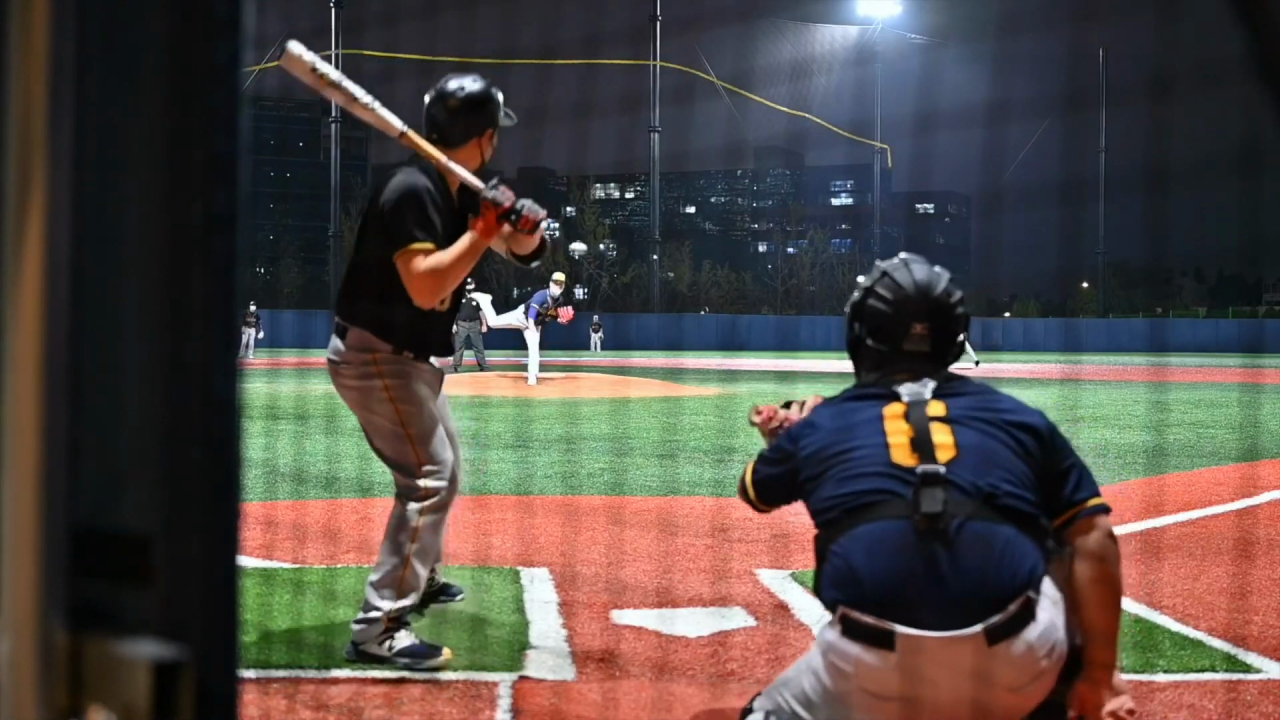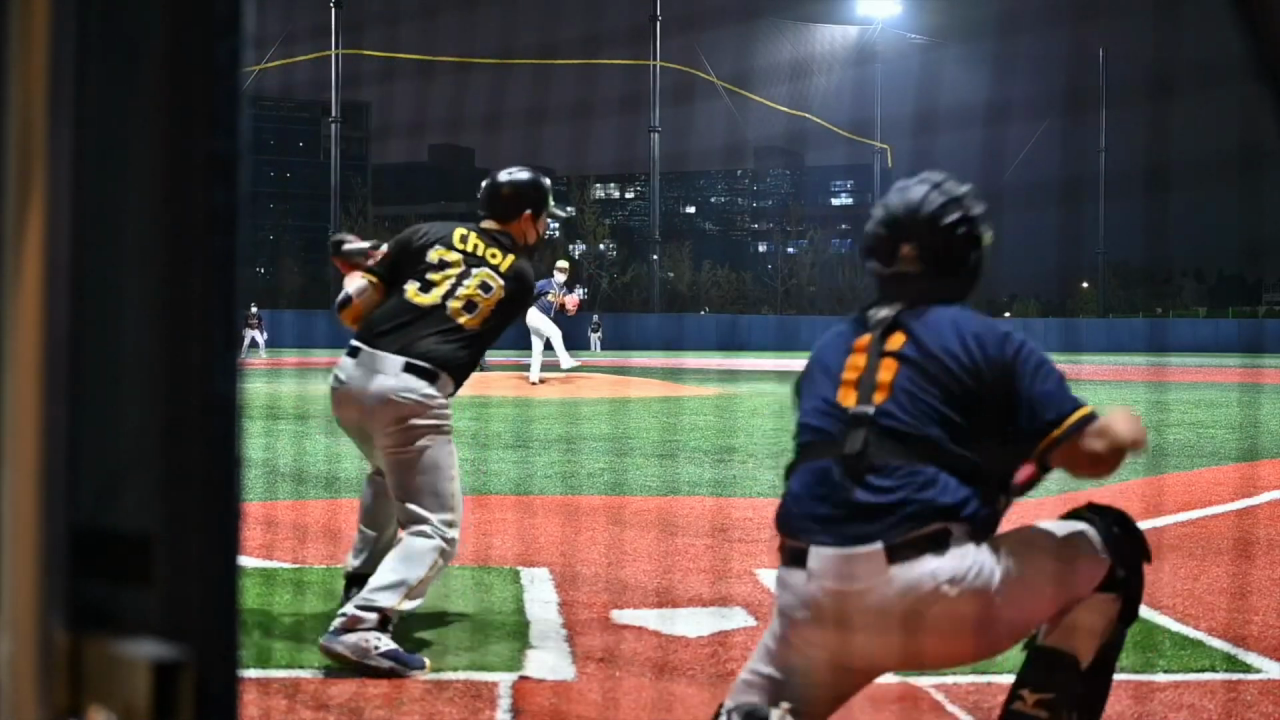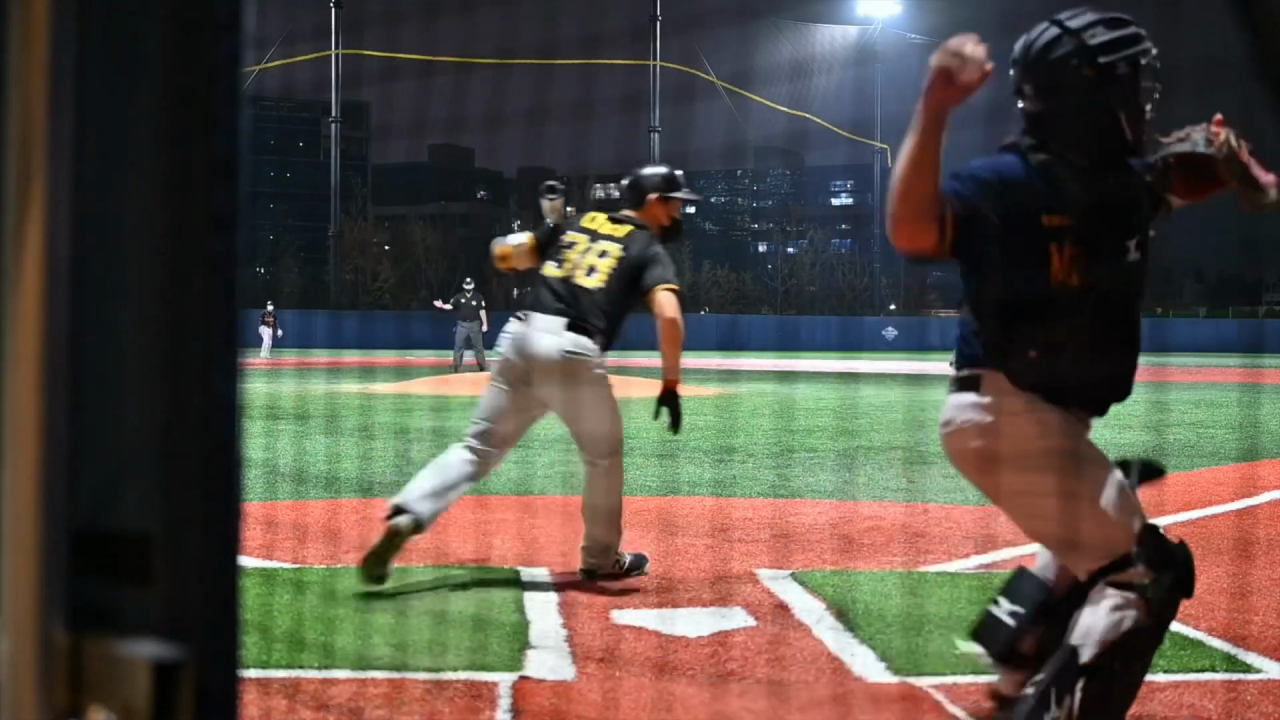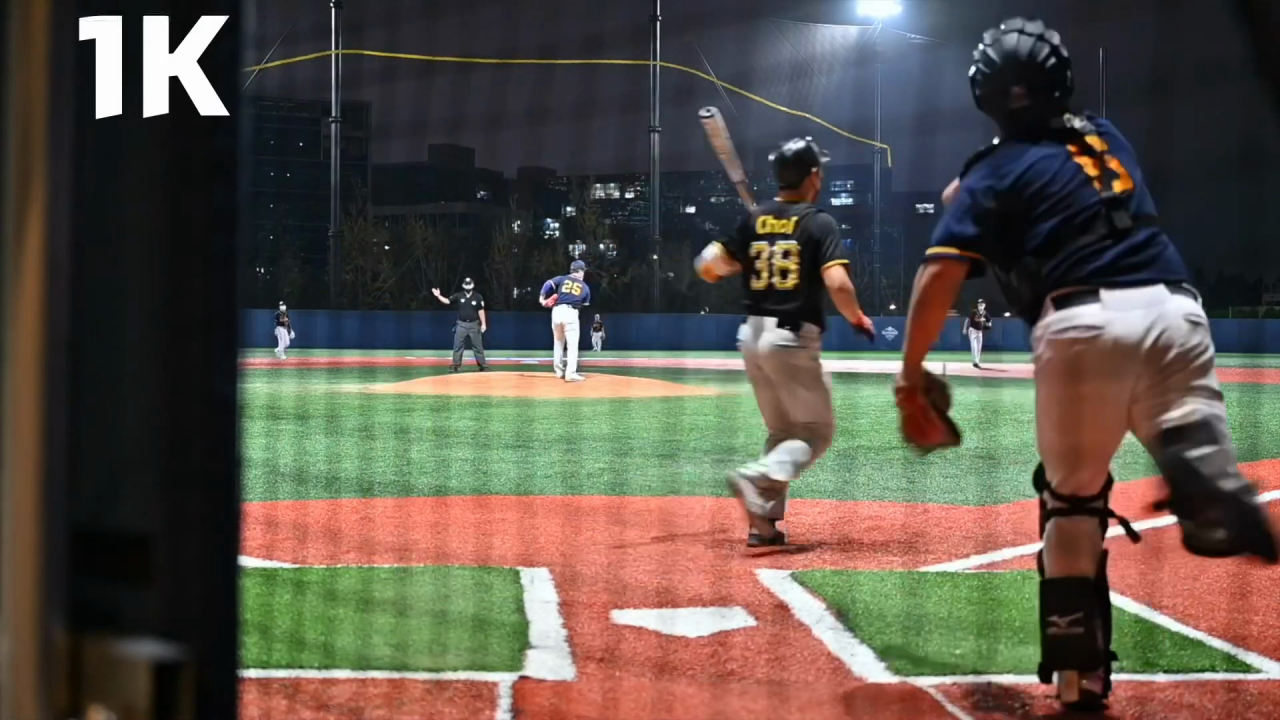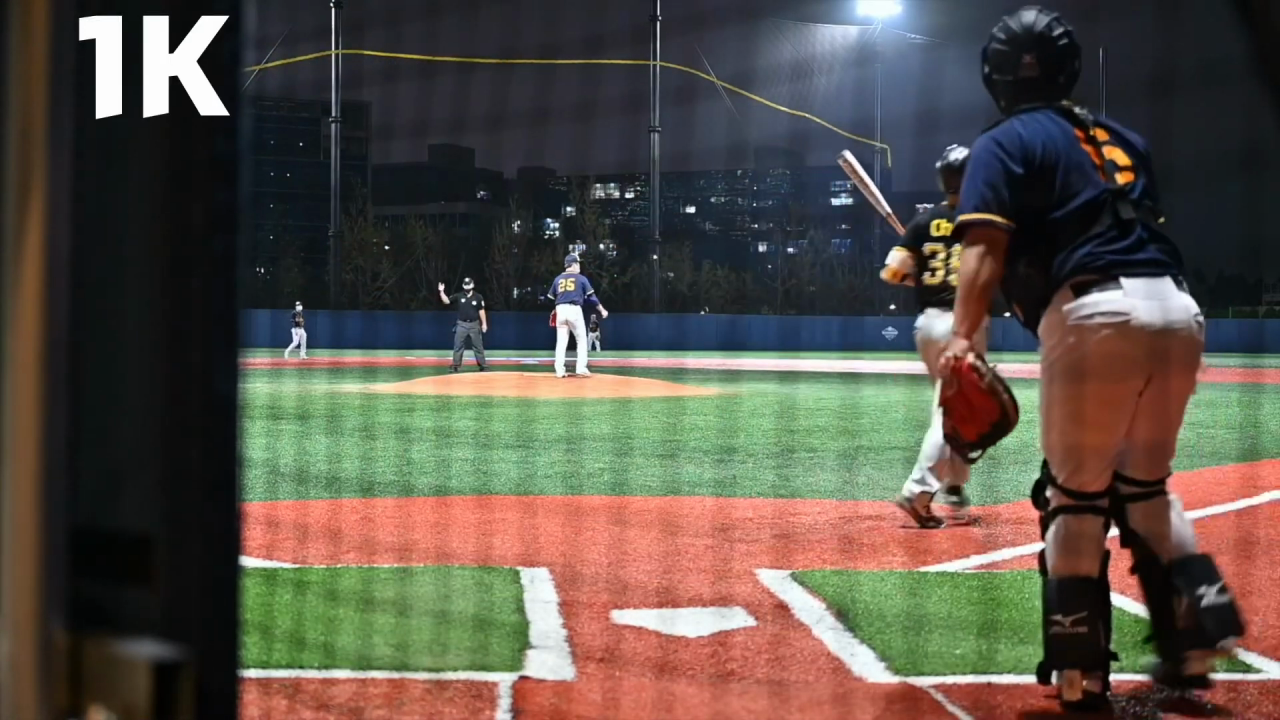
dt=0.5s
person 1, frame 1
left shoulder: (818, 425)
right shoulder: (1016, 417)
left elbow: (755, 493)
right elbow: (1094, 540)
left wrist: (779, 438)
right wrist: (1101, 672)
left hip: (870, 671)
right hip: (1011, 666)
right knee: (1061, 568)
person 1, frame 2
left shoulder: (830, 346)
right shoulder: (991, 343)
right elbow: (1089, 453)
right wrist: (1123, 432)
left hip: (815, 598)
right hip: (934, 594)
right knee: (1108, 548)
person 1, frame 3
left shoulder: (1117, 175)
right shoulder: (1012, 182)
right elbow: (910, 231)
right wrist: (937, 103)
left hip: (1043, 412)
right hip: (1011, 416)
left knee: (1112, 523)
right knee: (1148, 568)
left ankle: (1020, 635)
person 1, frame 4
left shoulder: (993, 172)
right shoulder: (1105, 135)
left elbow: (939, 277)
left wrist: (912, 368)
left hip: (1078, 330)
right hip: (1170, 315)
left knee: (1075, 504)
right knee: (1212, 515)
left ankle: (1079, 673)
right ankle: (1198, 461)
person 1, frame 5
left shoulder: (1005, 144)
right shoulder: (1122, 134)
left elbow: (985, 247)
left wrist: (962, 339)
left hip: (1092, 317)
right hip: (1172, 310)
left knee: (1075, 497)
right knee: (1144, 487)
left ankle: (1080, 673)
right ankle: (1196, 631)
person 2, frame 1
left shoulder: (462, 187)
right shoulder: (410, 188)
left elbow: (523, 242)
right elbow: (427, 289)
left wrist: (528, 225)
right wrist: (486, 233)
left hip: (410, 358)
right hip: (373, 359)
left knee: (442, 469)
right knee: (433, 478)
left ankle: (417, 577)
right ankle: (380, 626)
person 2, frame 2
left shoulder: (428, 234)
right shoulder: (521, 279)
left elbow: (351, 311)
left wrist: (356, 267)
left hip: (350, 377)
right hip: (412, 394)
left knee: (391, 470)
right knee: (434, 528)
left ankle: (363, 583)
right ankle: (359, 626)
person 2, frame 3
left shoulder: (577, 224)
right shoulder: (650, 252)
left elbow: (501, 252)
right elbow: (668, 316)
left wrist: (538, 255)
right wrist: (671, 383)
left hip: (521, 337)
right hip: (573, 351)
left knee: (478, 446)
right knee: (603, 454)
left ankle: (405, 517)
right ankle: (602, 559)
person 2, frame 4
left shoulder: (751, 221)
right shoulder: (821, 224)
left elbow: (706, 267)
right elbow: (838, 285)
right wrist: (858, 318)
left hip: (753, 335)
right hip: (793, 339)
left knee: (782, 431)
right knee: (816, 433)
left ankle: (764, 521)
right ankle: (757, 478)
person 2, frame 5
left shoulder: (923, 221)
left elbow: (891, 272)
left hip: (927, 323)
left knee: (948, 408)
left ankle: (953, 488)
right ankle: (918, 490)
